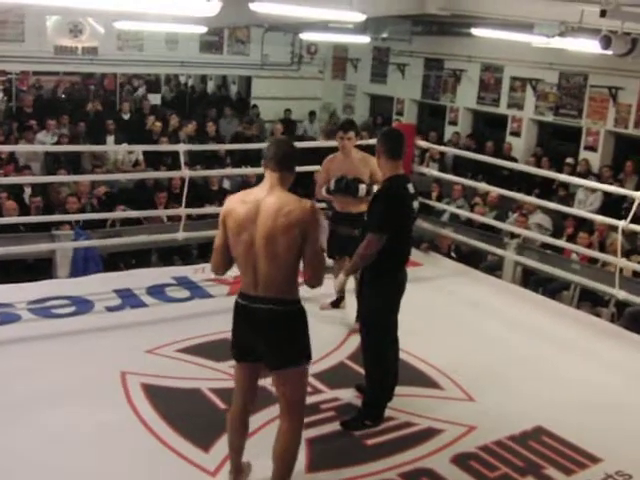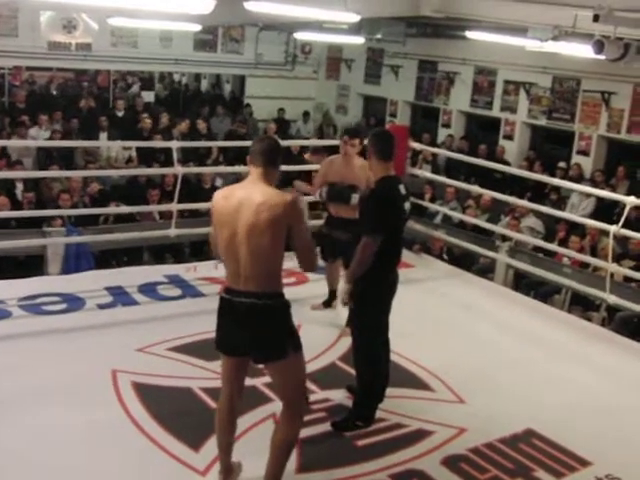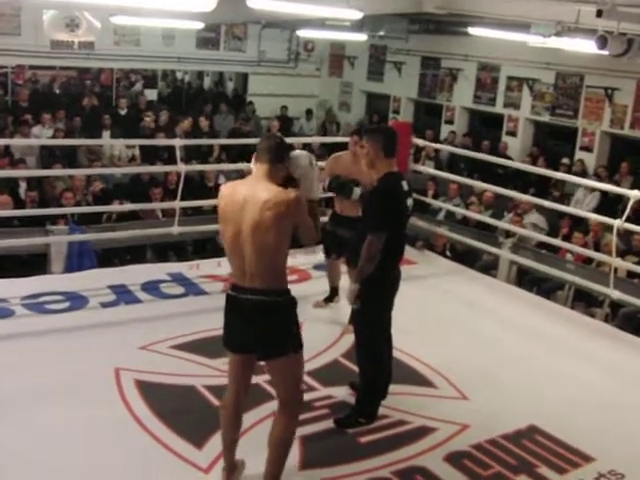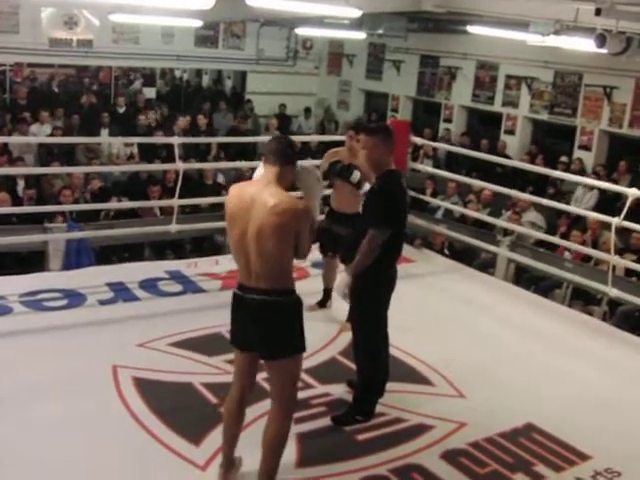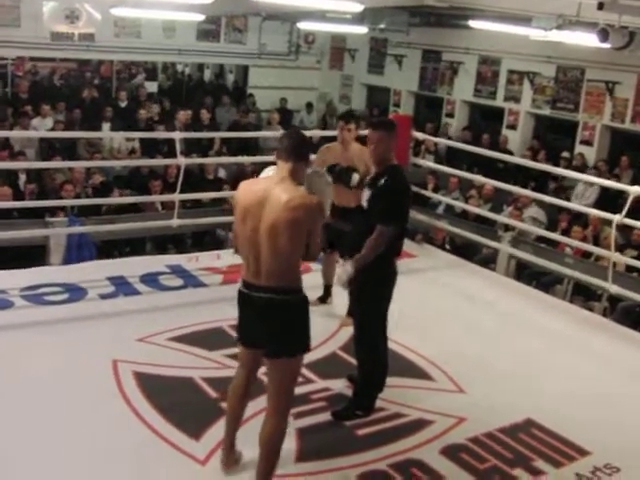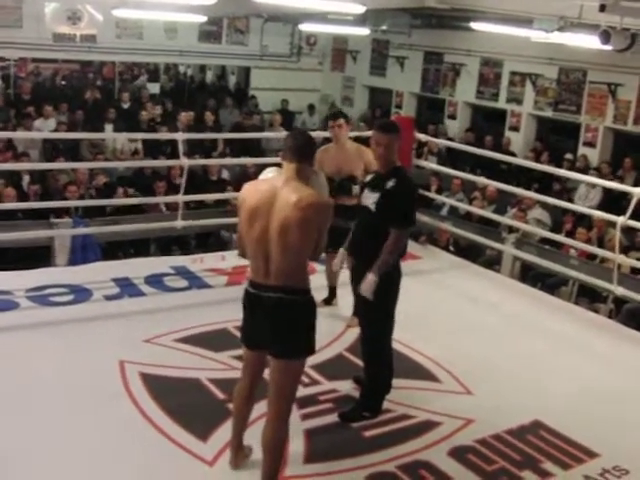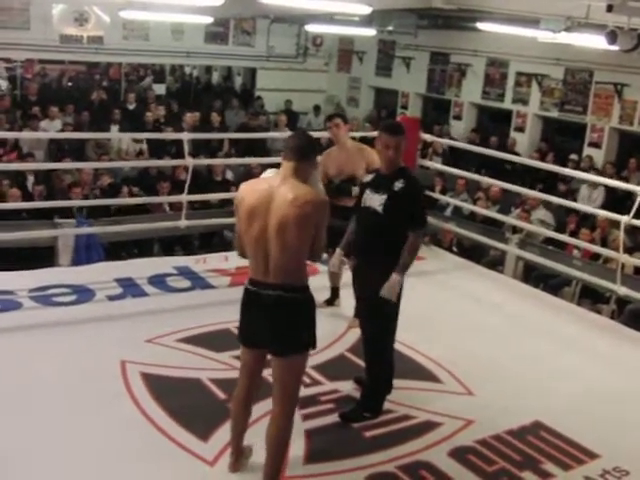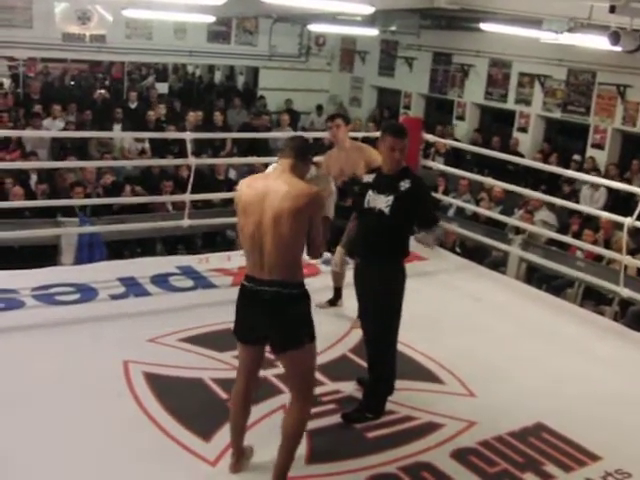
dt=0.2s
person 1, frame 1
left shoulder: (232, 204)
right shoulder: (304, 211)
left elbow: (218, 268)
right elbow: (315, 280)
right wrist: (318, 247)
left hip: (245, 311)
right hip: (283, 316)
left knee: (242, 397)
right knee: (292, 414)
person 1, frame 2
left shoulder: (220, 197)
right shoulder: (284, 202)
right elbow: (307, 262)
right wrist: (301, 221)
left hip: (230, 305)
right hip: (267, 310)
left knee: (230, 395)
right knee: (295, 404)
person 1, frame 3
left shoulder: (226, 191)
right shoulder: (288, 199)
right elbow: (311, 238)
right wrist: (310, 193)
left hip: (236, 301)
right hip: (273, 306)
left knee: (236, 390)
right knee: (289, 403)
person 1, frame 4
left shoulder: (234, 192)
right shoulder: (295, 207)
right elbow: (300, 253)
left hip: (242, 300)
right hip: (278, 306)
left knee: (240, 386)
right knee: (283, 404)
person 1, frame 5
left shoulder: (244, 189)
right shoulder: (309, 204)
right elbow: (310, 255)
left hip: (248, 296)
right hip: (284, 304)
left knee: (245, 374)
right knee: (279, 403)
person 1, frame 6
left shoulder: (248, 191)
right shoulder: (317, 203)
left elbow: (242, 250)
right elbow: (314, 255)
left hip: (255, 297)
right hip: (292, 304)
left knee: (249, 377)
right knee: (279, 405)
left ankle: (236, 451)
person 1, frame 7
left shoulder: (246, 190)
right shoulder: (314, 200)
left elbow: (242, 250)
right elbow: (315, 254)
left hip: (254, 296)
right hip: (291, 302)
left knee: (247, 380)
right knee: (284, 401)
person 1, frame 8
left shoulder: (245, 186)
right shoulder: (309, 194)
right elbow: (316, 251)
left hip: (250, 292)
right hip: (287, 299)
left knee: (245, 379)
right knee: (302, 391)
person 2, frame 1
left shoulder: (387, 194)
right shoulder: (408, 187)
left elbow: (372, 244)
left wrist: (345, 273)
left hip: (379, 279)
right hip: (395, 273)
left knee: (374, 341)
right knee: (387, 335)
left ankle: (373, 410)
right ankle: (384, 387)
person 2, frame 2
left shoulder: (378, 195)
right shoulder: (399, 188)
left elbow: (368, 246)
left wrist: (348, 282)
left hip: (371, 280)
right hip: (387, 275)
left knee: (365, 343)
right knee: (377, 337)
left ankle: (363, 411)
right ankle: (375, 389)
person 2, frame 3
left shoulder: (382, 191)
right shoulder: (400, 184)
left elbow: (374, 243)
left wrist: (356, 281)
left hip: (375, 277)
right hip: (388, 272)
left knee: (368, 339)
right knee: (380, 333)
left ankle: (366, 407)
right ankle: (377, 385)
person 2, frame 4
left shoulder: (386, 188)
right shoulder: (390, 182)
left elbow: (375, 238)
left wrist: (349, 274)
right wrist: (354, 270)
left hip: (373, 274)
right hip: (378, 271)
left knee: (365, 336)
right knee: (375, 331)
left ankle: (364, 405)
right ankle: (375, 383)
person 2, frame 5
left shoulder: (395, 183)
right shoulder: (378, 177)
left elbow: (384, 234)
left wrist: (352, 264)
right wrist: (352, 261)
left hip: (376, 269)
right hip: (365, 266)
left knee: (368, 331)
right knee: (371, 327)
left ankle: (364, 399)
right ankle: (373, 378)
person 2, frame 6
left shoulder: (402, 185)
right shoulder: (372, 178)
left elbow: (398, 237)
left wrist: (374, 273)
right wrist: (347, 250)
left hip: (381, 272)
right hip: (362, 264)
left knee: (376, 333)
right knee: (369, 329)
left ankle: (371, 400)
right ankle: (378, 379)
person 2, frame 7
left shoulder: (408, 187)
right shoulder: (370, 178)
left elbow: (416, 236)
left wrist: (398, 276)
right wrist: (341, 250)
left hip: (385, 271)
right hip: (362, 264)
left knee: (378, 334)
right knee: (369, 329)
left ankle: (372, 400)
right ankle: (379, 380)
person 2, frame 8
left shoulder: (413, 186)
right shoulder: (370, 178)
left elbow: (431, 224)
left wrist: (429, 235)
left hip: (389, 269)
right hip: (364, 264)
left knee: (382, 334)
right knee: (370, 329)
left ankle: (375, 400)
right ankle: (381, 380)
person 3, frame 1
left shoulder: (368, 161)
right shoulder: (330, 162)
right elbow: (319, 190)
left wrist: (364, 190)
right wrist: (332, 189)
left hip: (360, 220)
right hip: (338, 217)
right knee: (339, 260)
right ankle: (340, 299)
person 3, frame 2
left shoulder: (366, 169)
right shoulder: (329, 164)
right elbow: (315, 190)
left wrist: (356, 198)
right wrist: (324, 193)
left hip: (354, 225)
right hip: (332, 221)
right knee: (331, 262)
right ankle: (332, 298)
person 3, frame 3
right shoulder: (335, 160)
left wrist: (357, 193)
right wrist: (331, 184)
left hip: (358, 222)
right hip: (337, 217)
left knee: (354, 268)
right knee: (332, 258)
right ankle: (333, 294)
person 3, frame 4
right shoulder: (333, 154)
left wrist: (356, 177)
right wrist: (328, 171)
left hip: (355, 219)
right hip: (333, 214)
right knee: (328, 258)
right ankle: (326, 298)
person 3, frame 5
left shoulder: (365, 155)
right shoulder: (326, 151)
left wrist: (354, 179)
right wrist: (327, 176)
left hip: (353, 213)
right hip: (330, 210)
right knee: (328, 254)
left ankle: (353, 308)
right ankle: (326, 294)
person 3, frame 6
left shoulder: (363, 153)
right shoulder: (323, 153)
left wrist: (355, 188)
right wrist: (328, 186)
left hip: (354, 212)
right hip: (331, 210)
right knee: (331, 254)
left ankle: (359, 309)
right ankle: (331, 295)
person 3, frame 7
left shoulder: (364, 152)
right shoulder: (327, 156)
right elbow: (320, 185)
left wrist: (356, 188)
right wrist: (330, 189)
right hip: (334, 211)
right knee: (334, 255)
left ankle: (360, 310)
right ankle: (334, 296)
person 3, frame 8
left shoulder: (364, 151)
right shoulder: (329, 157)
left wrist: (360, 187)
right wrist: (334, 191)
right hip: (339, 211)
right knee: (337, 255)
right ankle: (337, 296)
